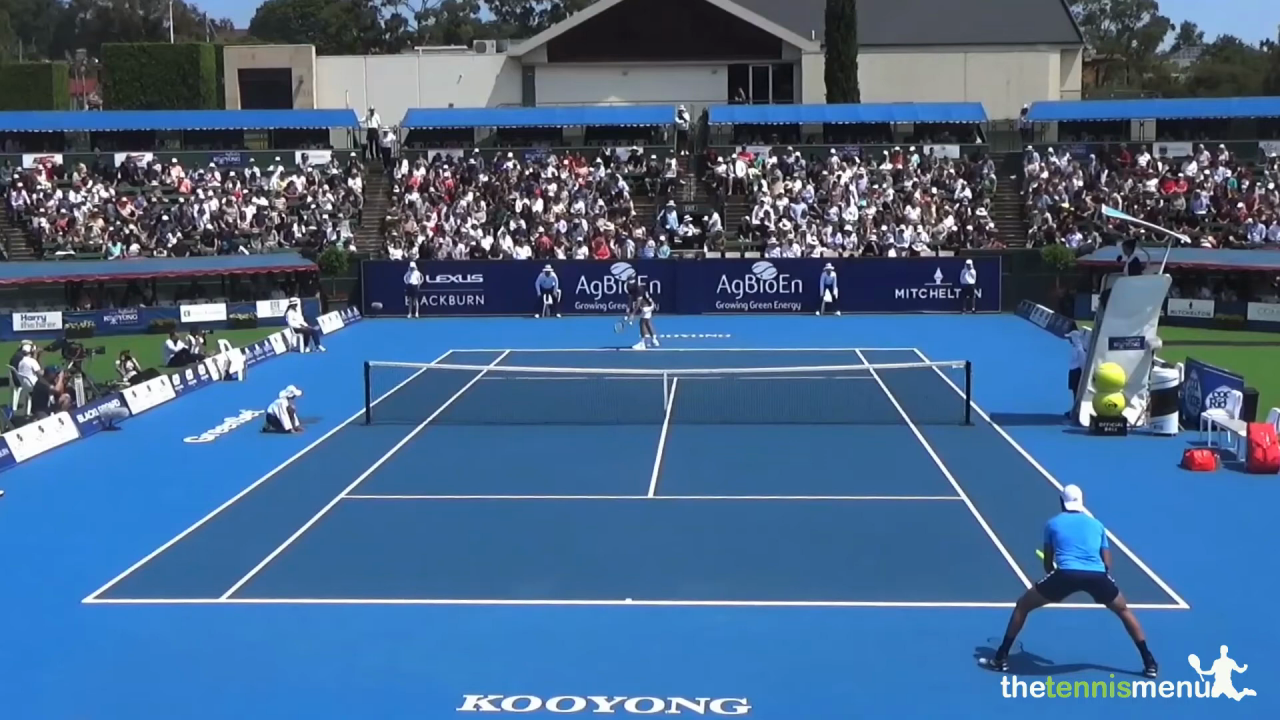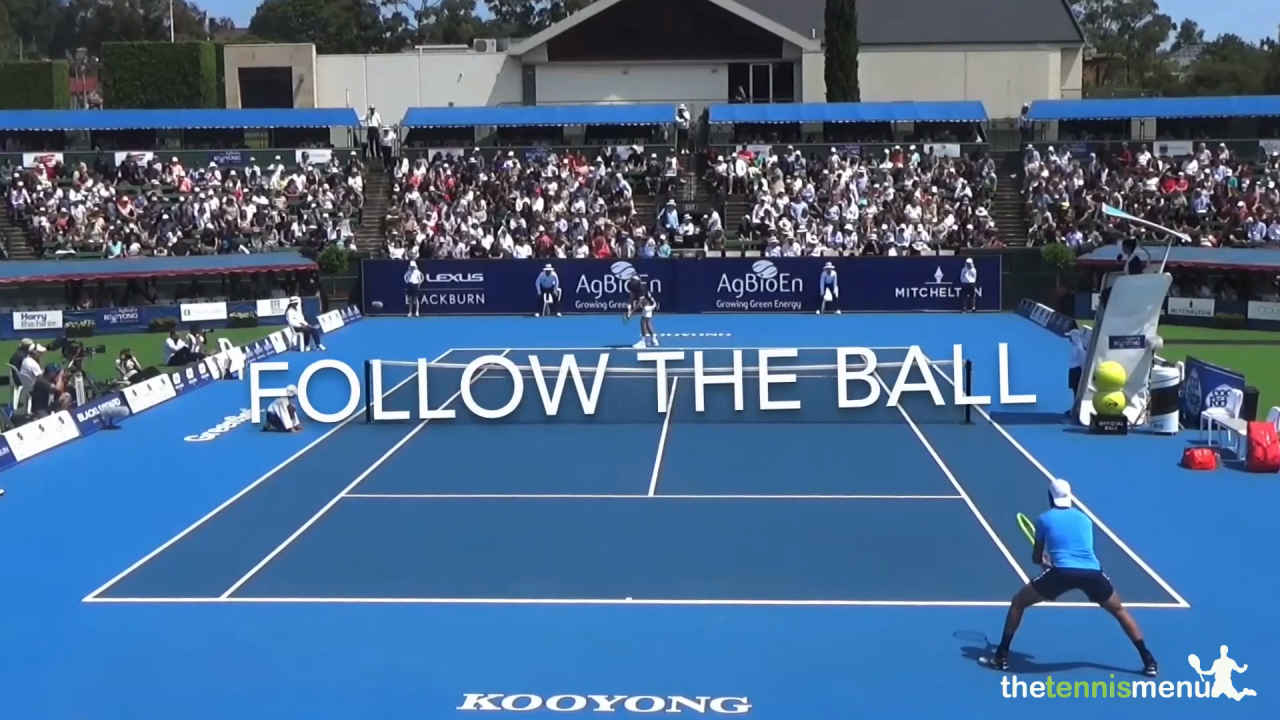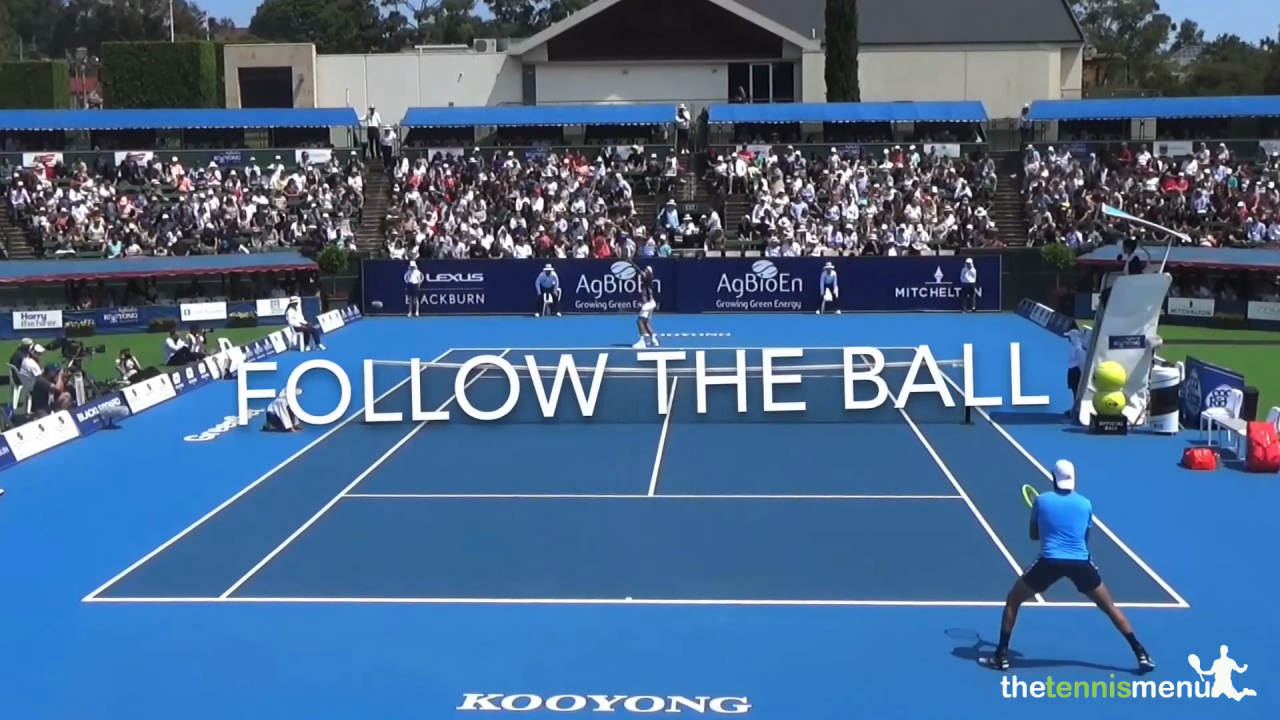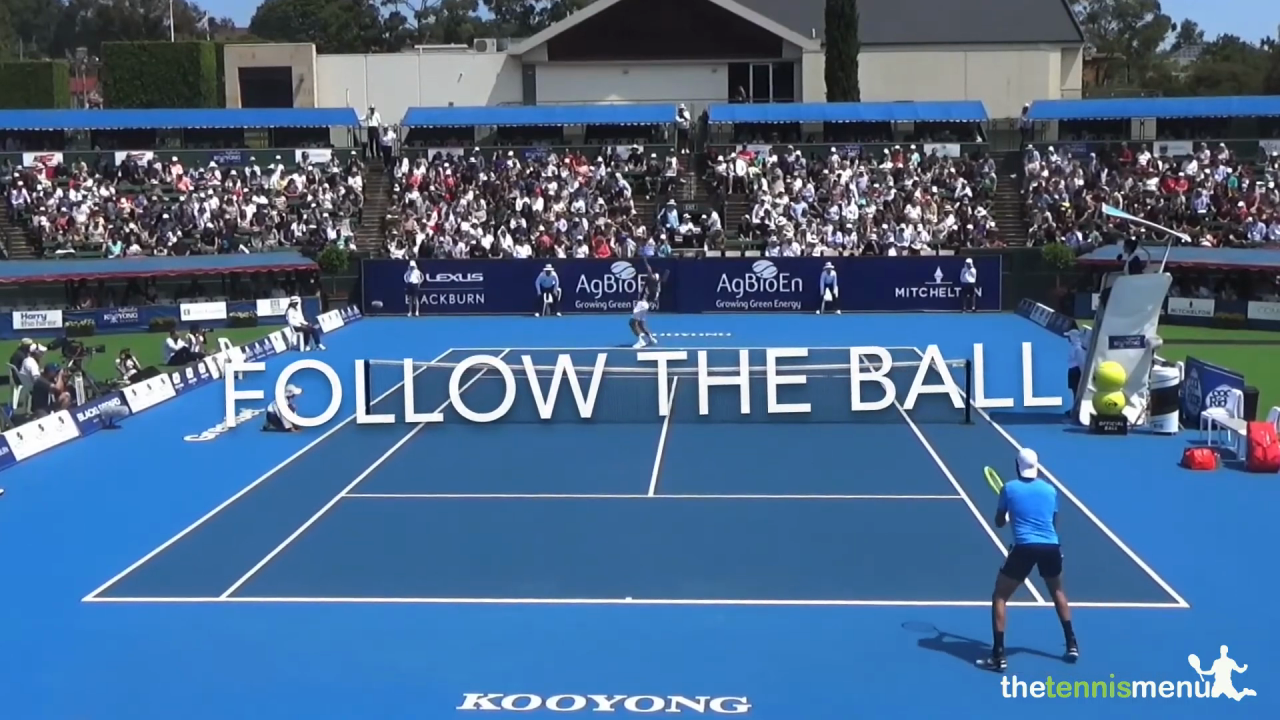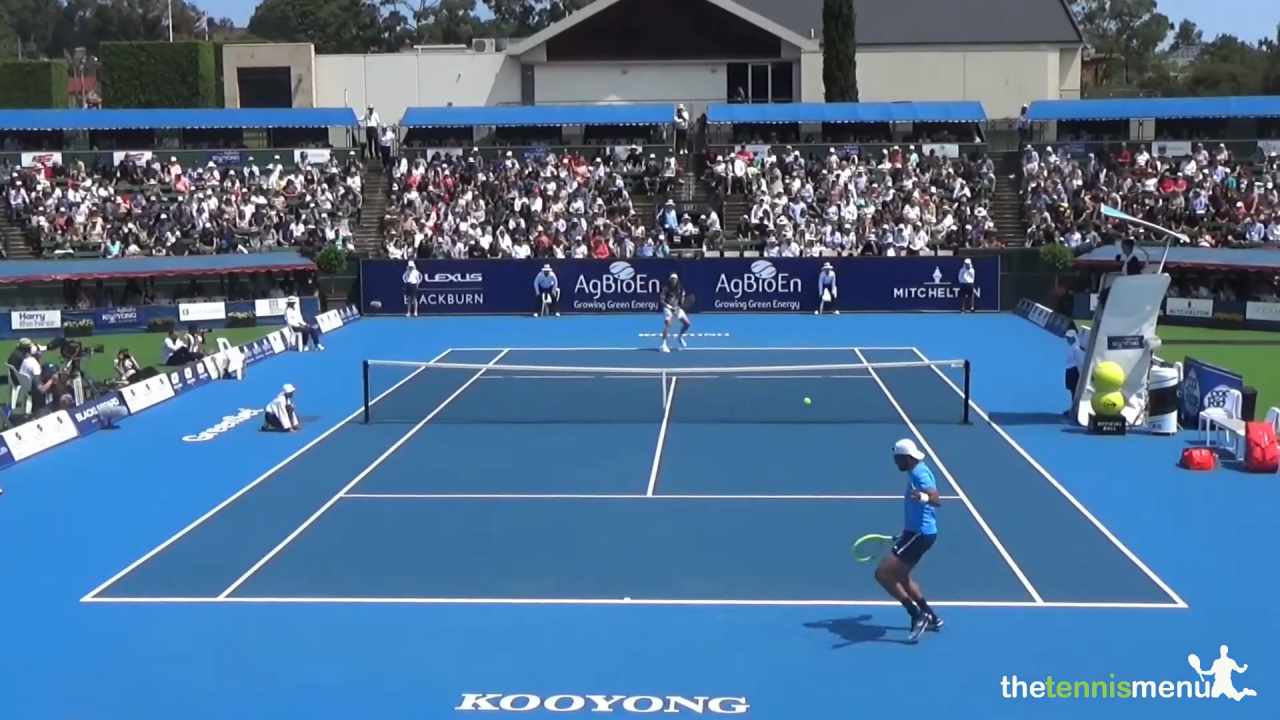
dt=0.7s
person 1, frame 1
left shoulder: (1053, 523)
right shoulder: (1096, 524)
left elbow: (1048, 564)
right elbow: (1107, 564)
left hip: (1066, 574)
right hip: (1097, 575)
left knee: (1022, 606)
right knee: (1124, 611)
left ankle: (1001, 658)
right ankle: (1149, 663)
person 1, frame 2
left shoulder: (1044, 519)
right shoulder: (1085, 519)
left elbow: (1037, 558)
left wrist: (1047, 562)
left hip: (1062, 572)
right hip: (1092, 572)
left knee: (1018, 603)
right knee: (1119, 611)
left ankle: (1001, 656)
right ankle: (1149, 662)
person 1, frame 3
left shoulder: (1042, 500)
right shoulder: (1086, 504)
left elbow: (1034, 535)
left hip: (1050, 562)
right hip: (1080, 563)
left knee: (1013, 600)
right knee: (1108, 607)
left ankle: (1001, 656)
right ankle: (1140, 654)
person 1, frame 4
left shoulder: (1009, 489)
right shoulder: (1050, 490)
left elbow: (999, 522)
left hip: (1024, 548)
right hip: (1051, 547)
left knee: (999, 598)
right knee: (1057, 592)
left ankle: (998, 655)
right ankle: (1072, 645)
person 1, frame 5
left shoulder: (919, 472)
right shoulder: (917, 472)
left elbow: (935, 500)
left wrist: (921, 497)
left hip: (920, 534)
right hip: (920, 533)
left knee: (883, 574)
right knee: (900, 577)
left ankle: (918, 616)
right ankle: (931, 617)
